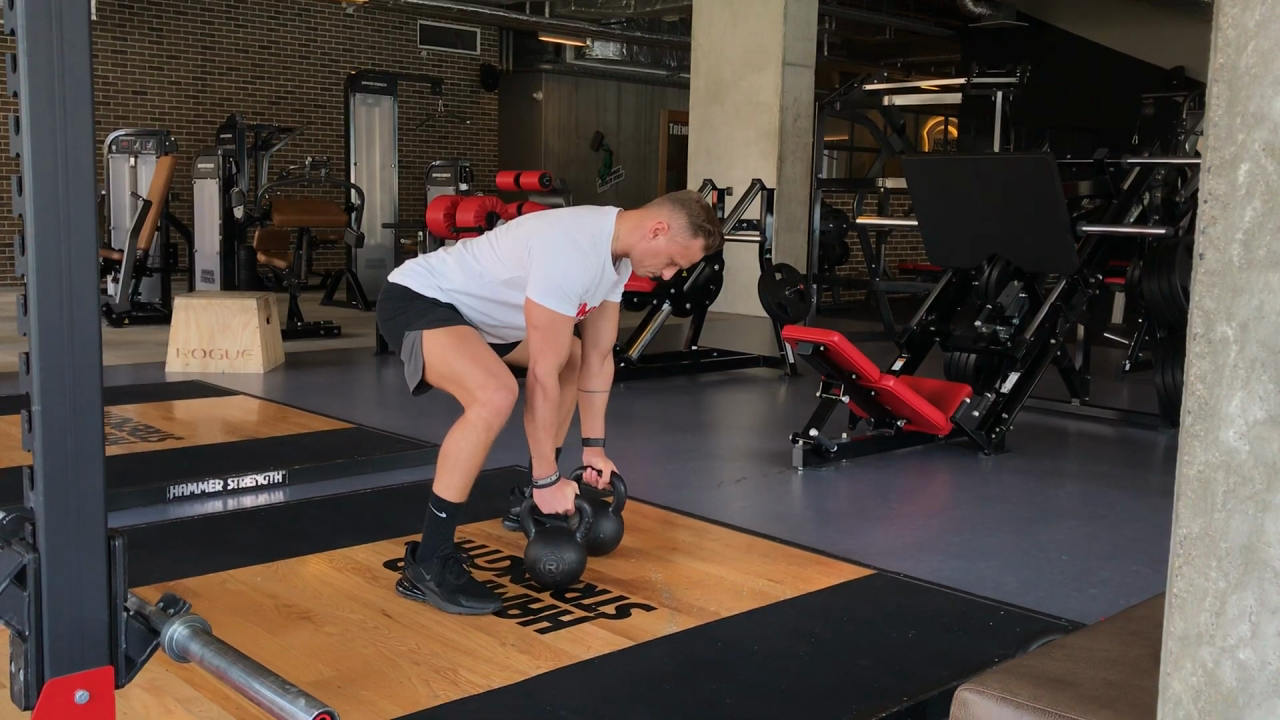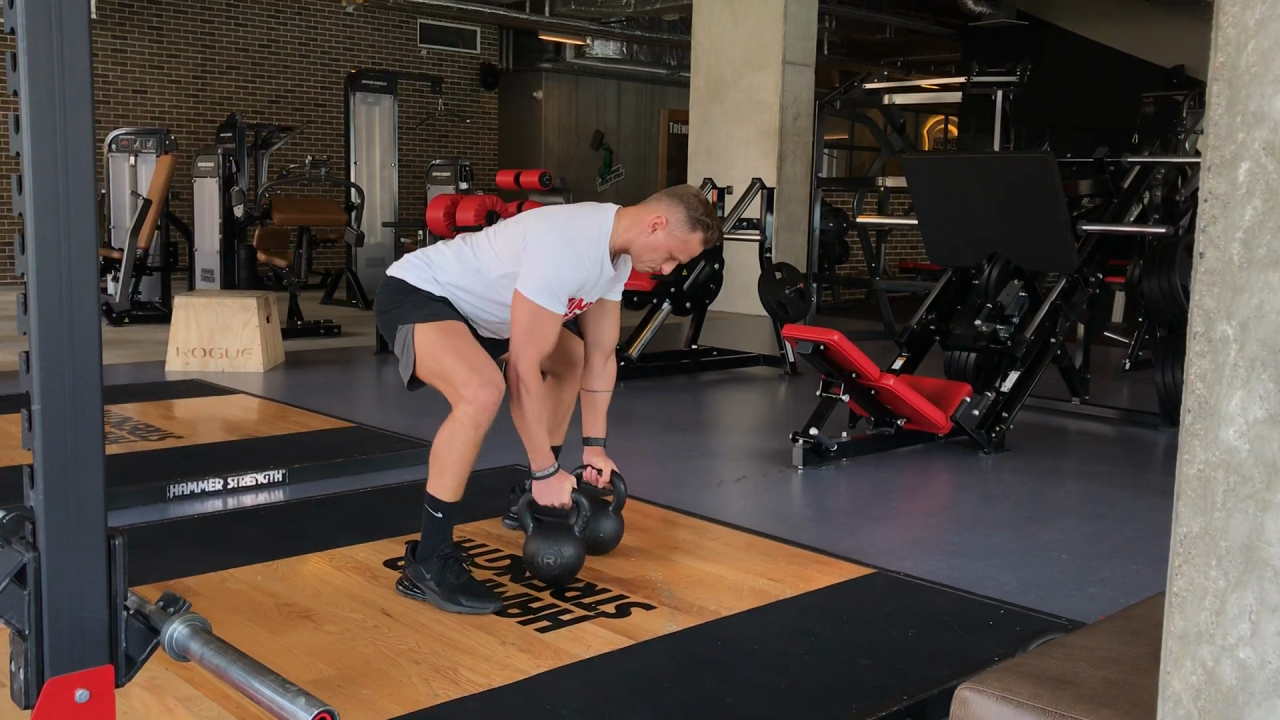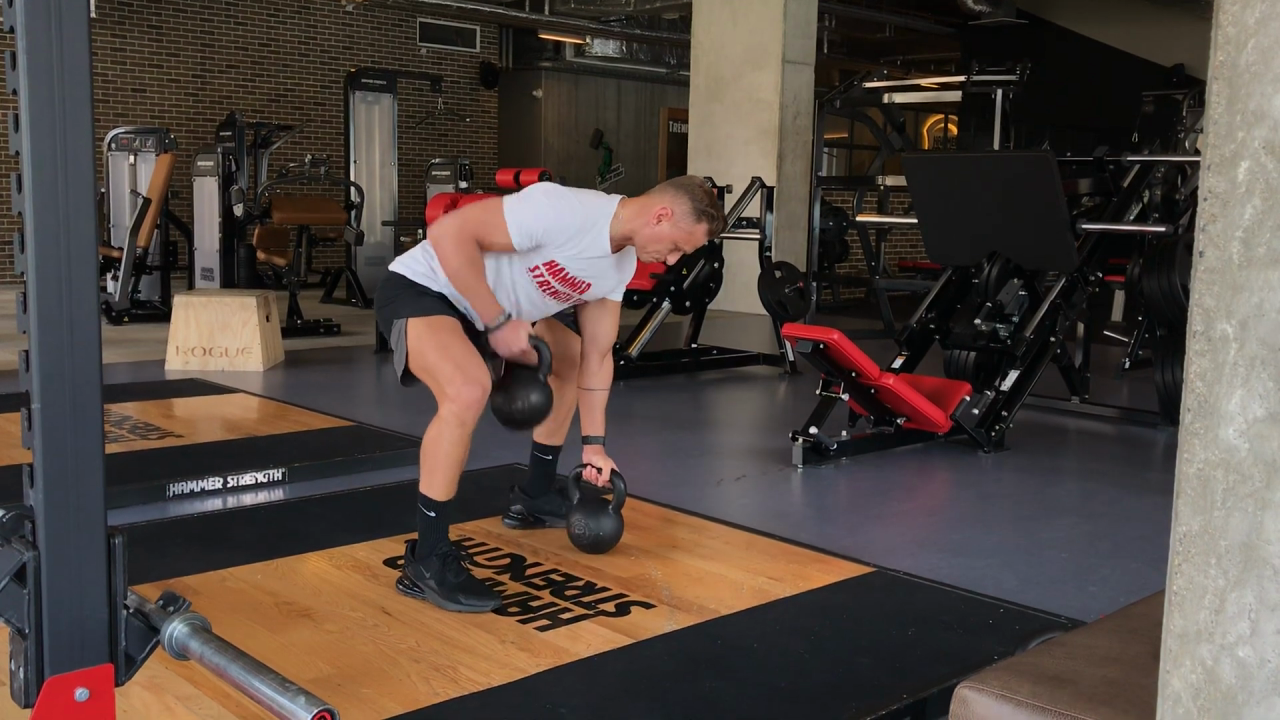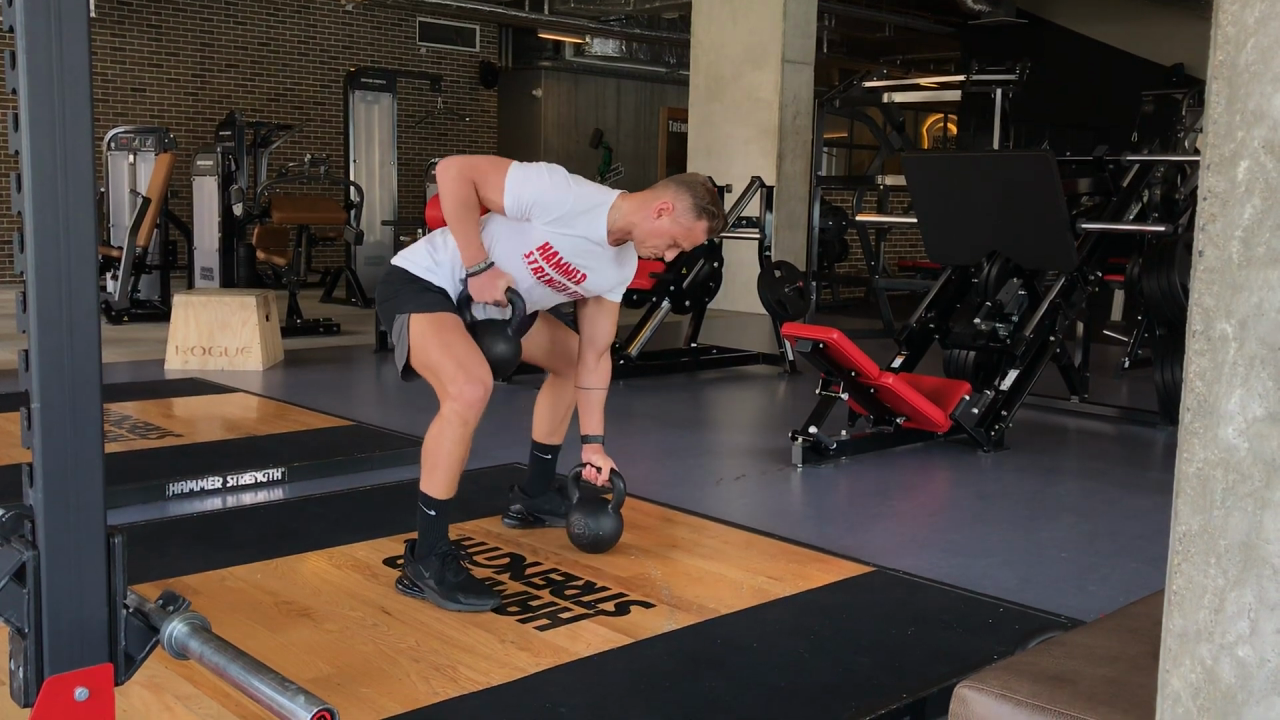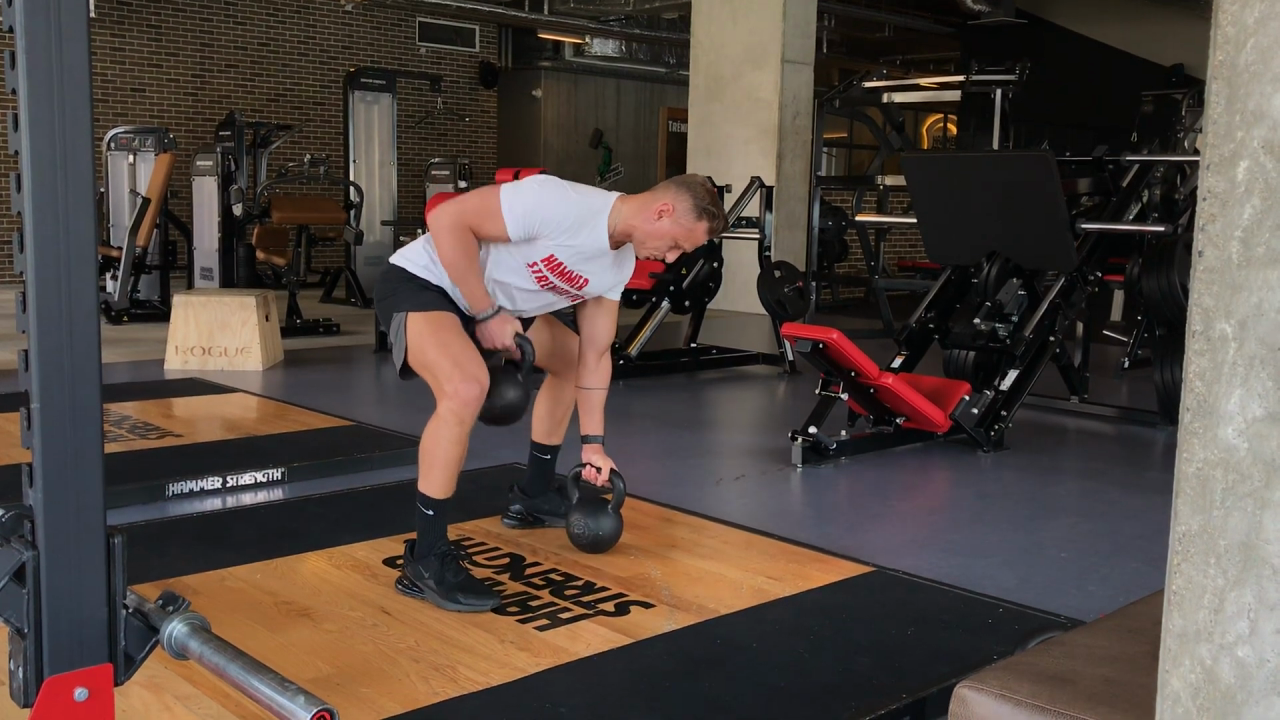
dt=0.3s
person 1, frame 1
left shoulder: (616, 252)
right shoulder: (572, 250)
left elbow: (597, 356)
right elbow: (543, 374)
left wrist: (594, 446)
right wrist: (547, 478)
left hip: (471, 305)
right hip: (417, 296)
left knee: (573, 358)
right knee: (496, 395)
left ankle: (529, 499)
right ankle: (429, 563)
person 1, frame 2
left shoulder: (617, 257)
right shoulder: (568, 246)
left elbow: (600, 356)
right elbow: (524, 366)
left wrist: (594, 446)
right wrist: (542, 470)
left hip: (472, 305)
right hip: (416, 291)
left knee: (573, 358)
right knee: (482, 392)
left ankle: (529, 498)
right ankle: (429, 563)
person 1, frame 3
left shoulder: (622, 259)
right shoulder: (563, 211)
left elbow: (597, 355)
right elbow: (447, 232)
left wrist: (594, 445)
right wrist: (497, 323)
right hip: (421, 286)
left knee: (572, 359)
right knee: (469, 390)
left ankle: (533, 496)
right ankle: (428, 561)
person 1, frame 4
left shoulder: (621, 264)
right shoulder: (561, 194)
left elbow: (594, 355)
right elbow: (453, 169)
left wrist: (593, 443)
right wrist: (479, 268)
right hip: (422, 281)
left knee: (570, 359)
right knee: (470, 389)
left ankle: (534, 496)
right ankle: (427, 561)
person 1, frame 5
left shoulder: (620, 261)
right shoulder: (560, 204)
left elbow: (594, 355)
right elbow: (447, 218)
left wrist: (592, 444)
right wrist: (487, 314)
right hip: (420, 279)
left knee: (569, 359)
right knee: (467, 388)
left ankle: (532, 496)
right ankle: (427, 560)
